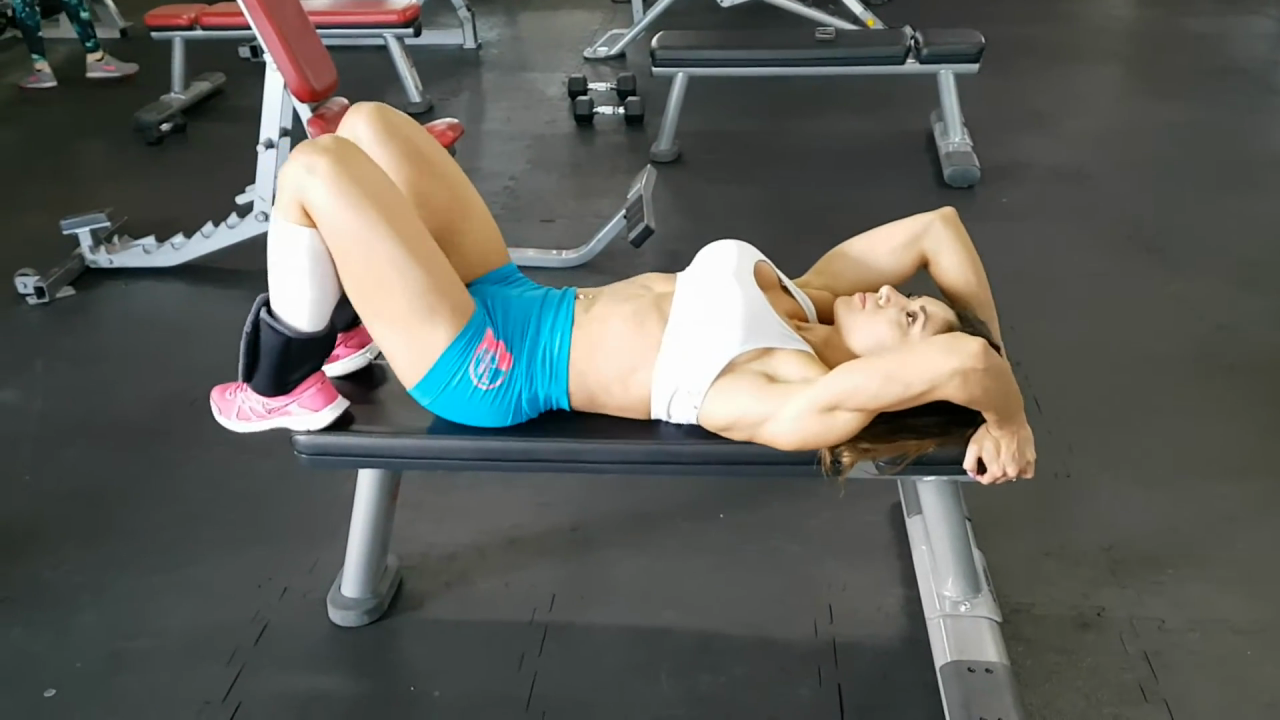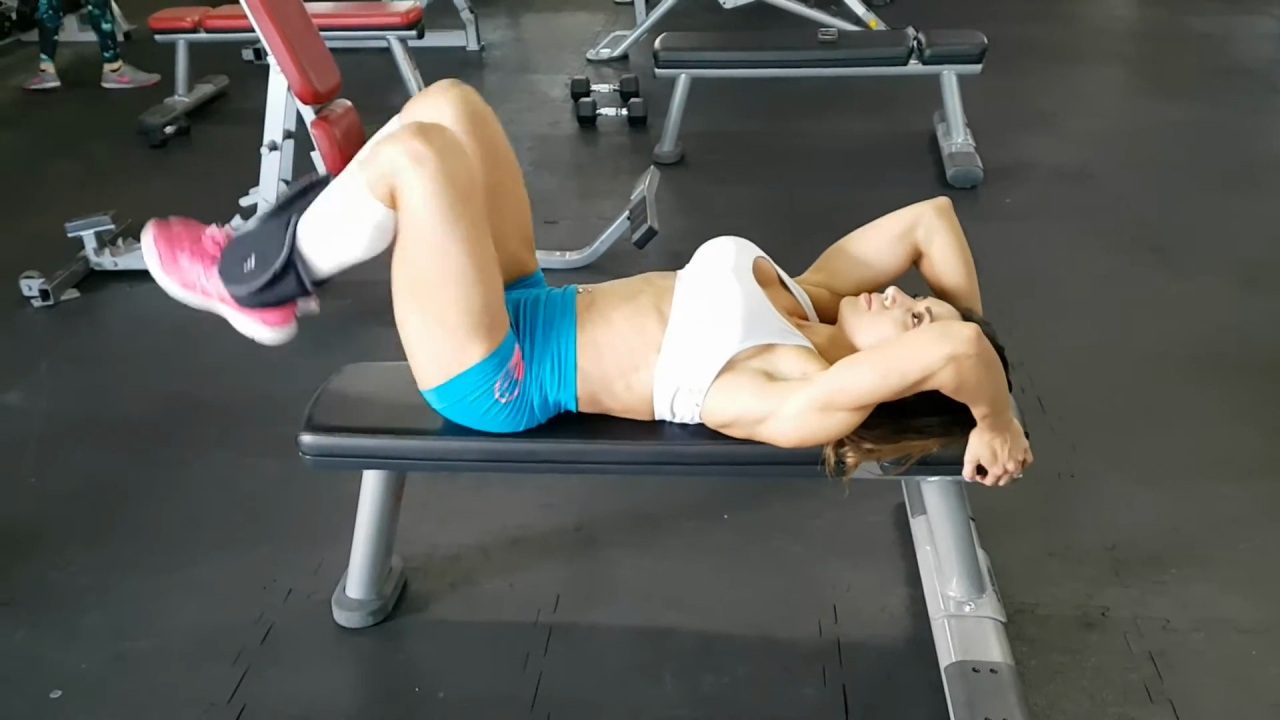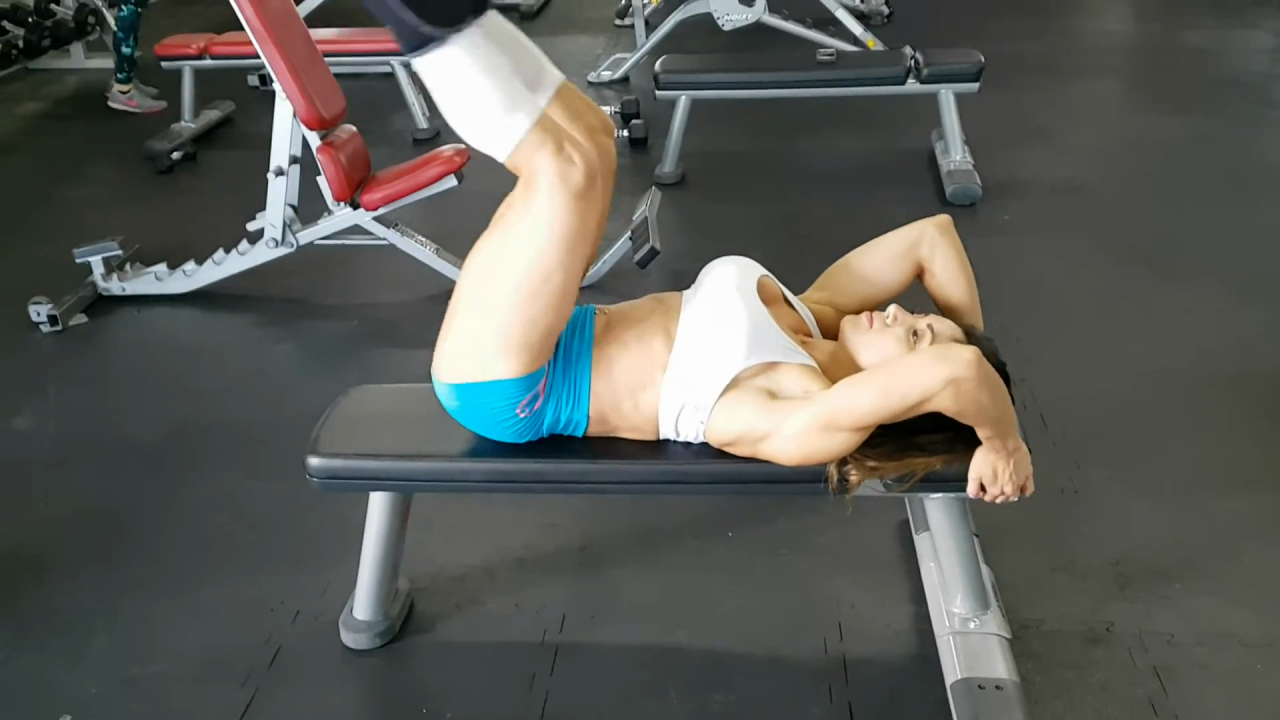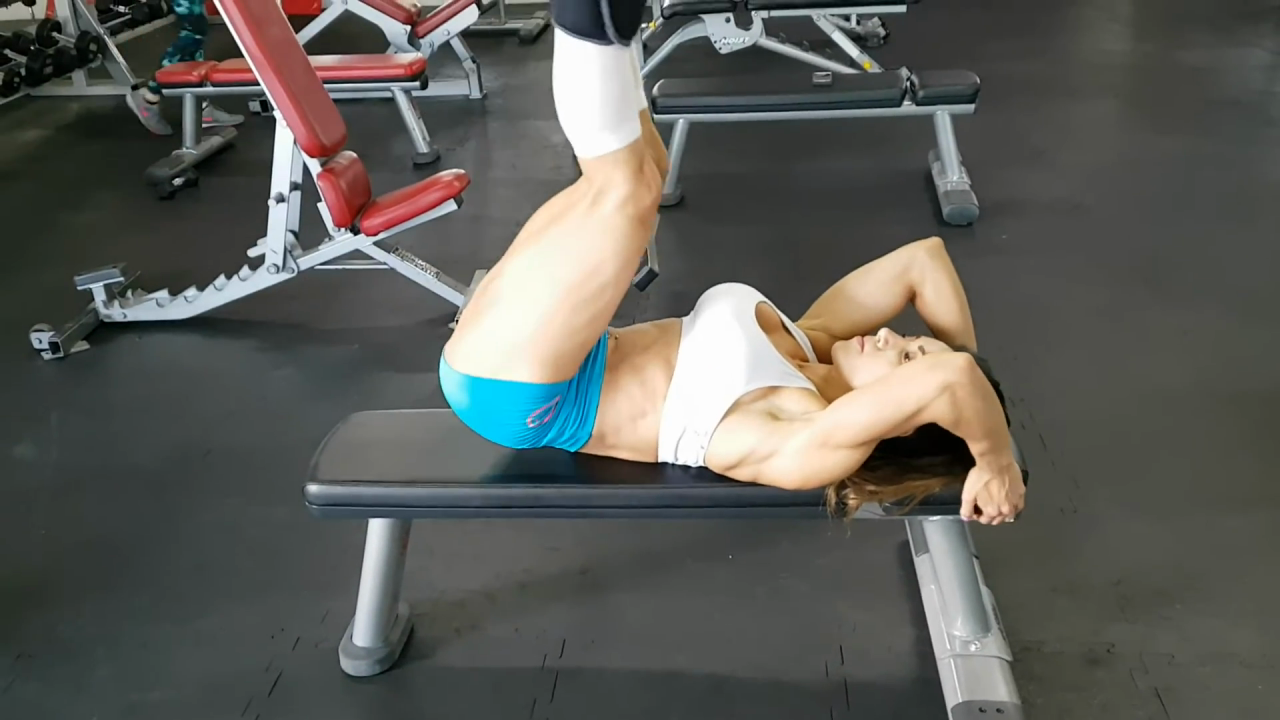
dt=0.4s
person 1, frame 1
left shoulder: (814, 403)
right shoulder: (810, 305)
left elbow: (963, 365)
right elbow: (937, 224)
left wrist: (1007, 419)
right wrist: (992, 341)
left hip: (484, 371)
right hip: (514, 305)
left knee: (315, 169)
right knee: (366, 124)
left ankle: (284, 385)
right ankle: (342, 324)
person 1, frame 2
left shoulder: (816, 403)
right shoulder: (808, 309)
left elbow: (957, 349)
right elbow: (929, 217)
left wrist: (997, 422)
right wrist: (974, 331)
left hip: (491, 381)
right hip: (526, 310)
left knee: (419, 153)
right knee: (449, 103)
left ankle: (257, 282)
right ankle: (275, 260)
person 1, frame 3
left shoulder: (816, 421)
right shoulder: (812, 323)
left elbow: (955, 374)
right elbow: (934, 232)
left wrist: (1002, 444)
right wrist: (974, 353)
left hip: (499, 391)
right hip: (568, 340)
left knee: (568, 162)
right knee: (582, 133)
person 1, frame 4
left shoulder: (817, 451)
right shoulder: (809, 346)
left elbow: (949, 379)
right elbow: (923, 259)
left wrist: (993, 458)
right wrist: (968, 364)
left hip: (508, 391)
right hip: (523, 377)
